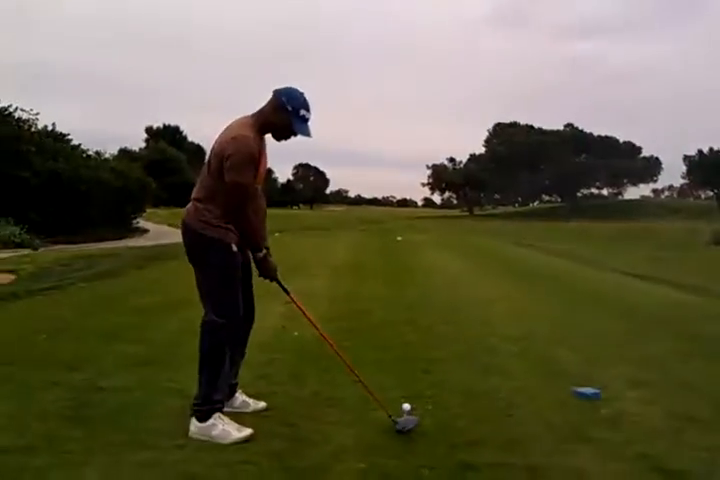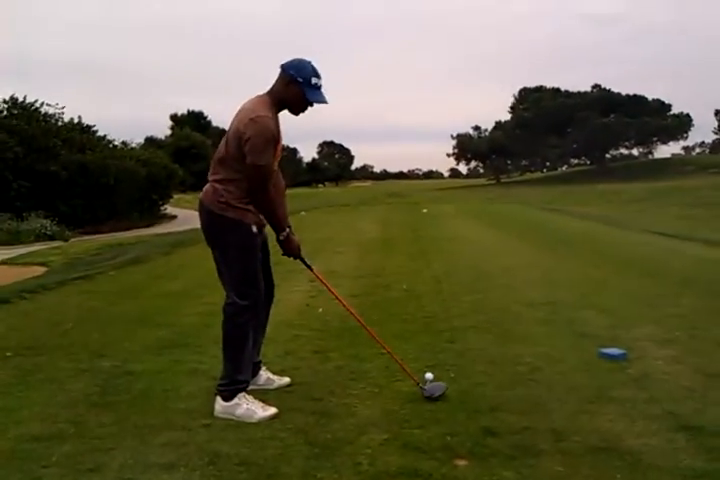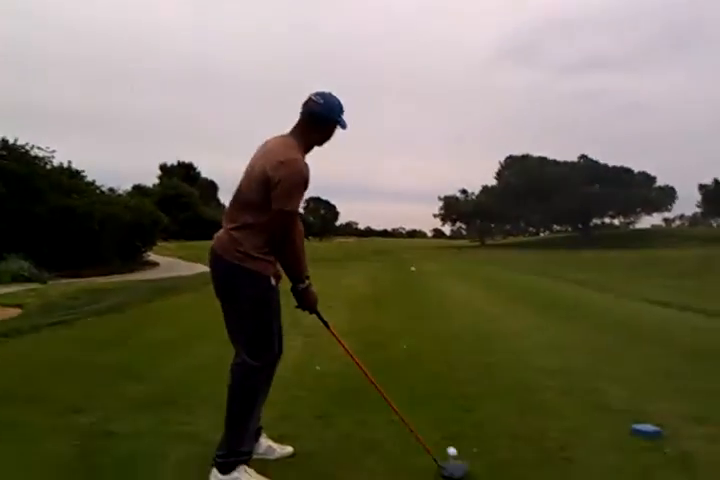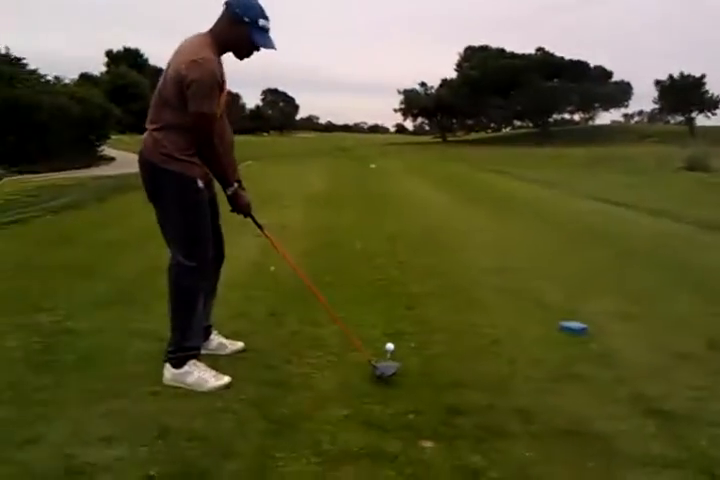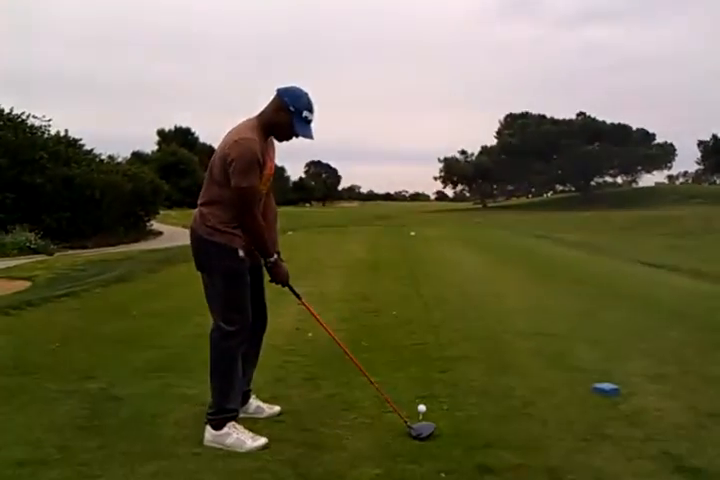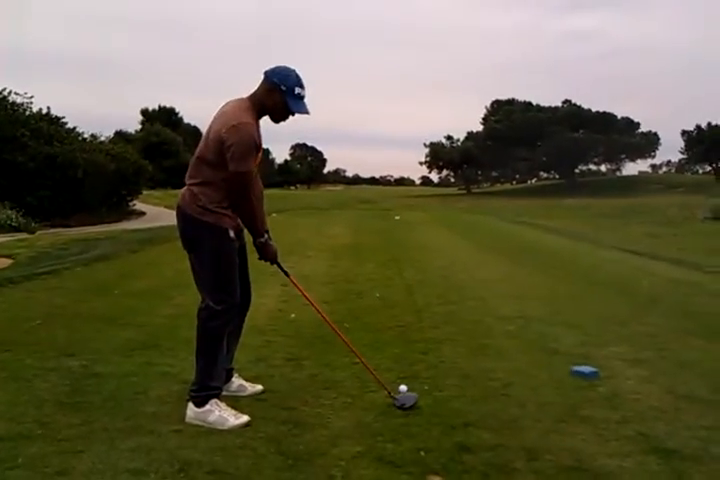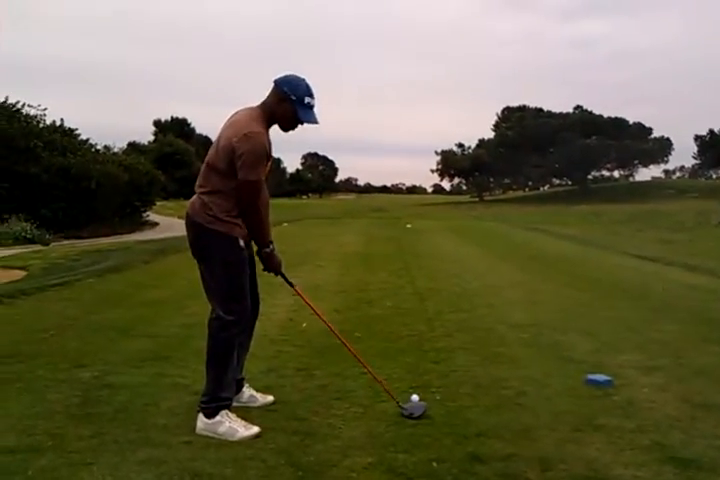
dt=0.7s
person 1, frame 1
left shoulder: (253, 135)
right shoulder: (243, 142)
right elbow: (239, 208)
left wrist: (259, 249)
right wrist: (261, 253)
left hip: (226, 233)
right hip: (210, 234)
left knee: (241, 315)
right knee: (223, 318)
left ankle: (225, 392)
right ankle: (205, 415)
person 1, frame 2
left shoulder: (264, 112)
right shoulder: (262, 123)
left elbow: (268, 179)
right elbow: (261, 187)
left wrist: (283, 228)
right wrist: (284, 233)
left hip: (240, 213)
right hip: (228, 215)
left knee: (261, 293)
right knee: (245, 299)
left ankle: (249, 369)
right ankle: (229, 395)
person 1, frame 3
left shoulder: (278, 147)
right shoulder: (292, 166)
right elbow: (283, 235)
left wrist: (299, 279)
right wrist: (302, 285)
left hip: (246, 260)
right hip: (243, 265)
left knee: (267, 353)
right knee: (254, 360)
left ankle: (249, 437)
person 1, frame 4
left shoulder: (205, 51)
right shoulder: (203, 66)
left elbow: (217, 125)
right elbow: (206, 139)
left wrist: (233, 179)
right wrist: (232, 188)
left hip: (188, 166)
right hip: (172, 167)
left knee: (210, 255)
right knee: (192, 260)
left ankle: (200, 333)
right ankle: (179, 361)
person 1, frame 5
left shoulder: (265, 141)
right shoulder: (245, 146)
left elbow: (266, 200)
right elbow: (248, 214)
left wrist: (273, 253)
right wrist: (272, 259)
left hip: (241, 241)
right hip: (218, 241)
left knee: (254, 322)
right knee: (233, 326)
left ankle: (240, 397)
right ankle: (219, 423)
person 1, frame 6
left shoulder: (242, 112)
right shoulder: (243, 129)
left elbow: (252, 183)
right elbow: (242, 195)
left wrist: (262, 232)
right wrist: (262, 239)
left hip: (220, 217)
right hip: (206, 220)
left knee: (238, 300)
right knee: (220, 305)
left ankle: (222, 375)
right ankle: (202, 400)
person 1, frame 7
left shoulder: (251, 120)
right shoulder: (254, 138)
left elbow: (257, 194)
right elbow: (251, 204)
left wrist: (265, 243)
right wrist: (266, 249)
left hip: (227, 225)
right hip: (215, 228)
left knee: (246, 309)
right knee: (230, 315)
left ankle: (233, 386)
right ankle: (212, 412)
